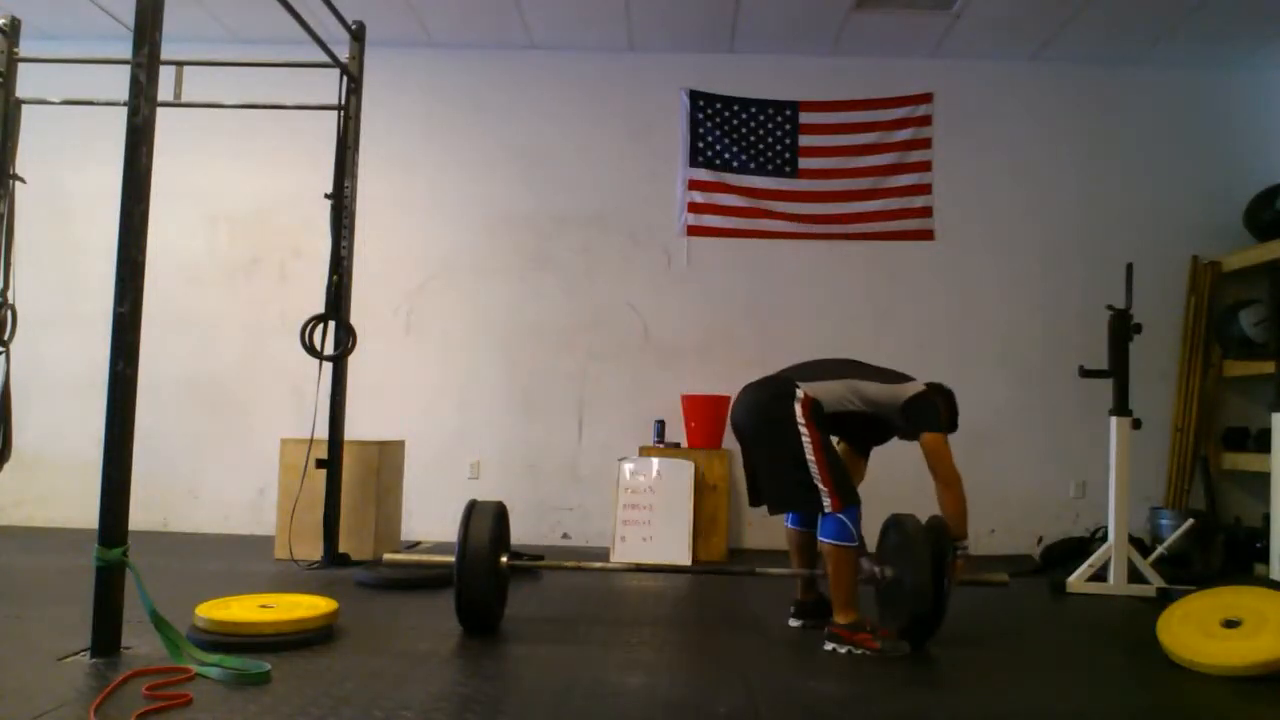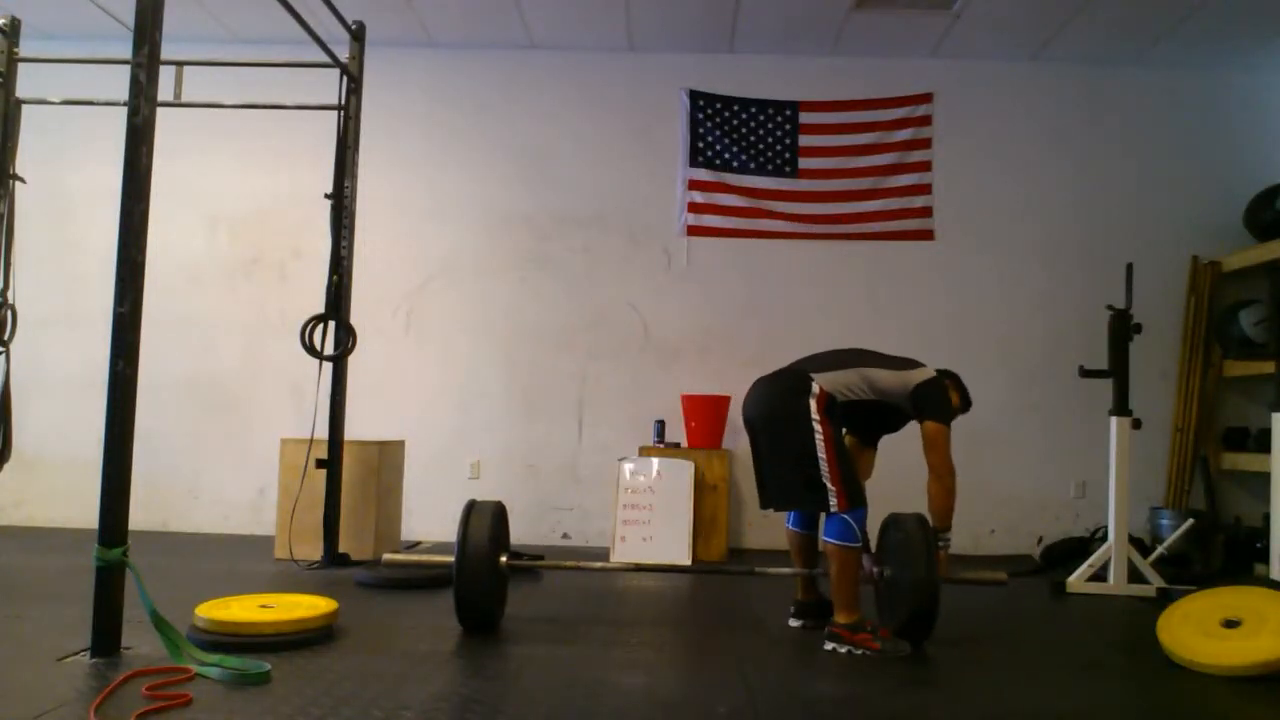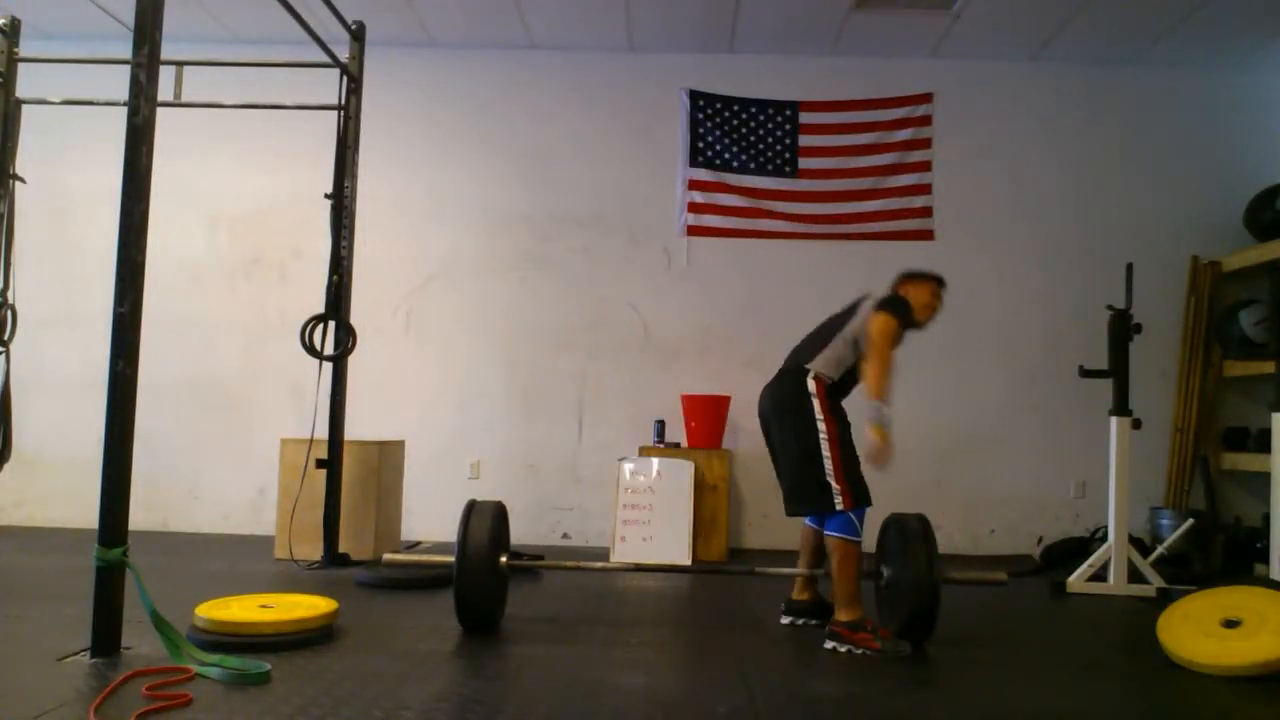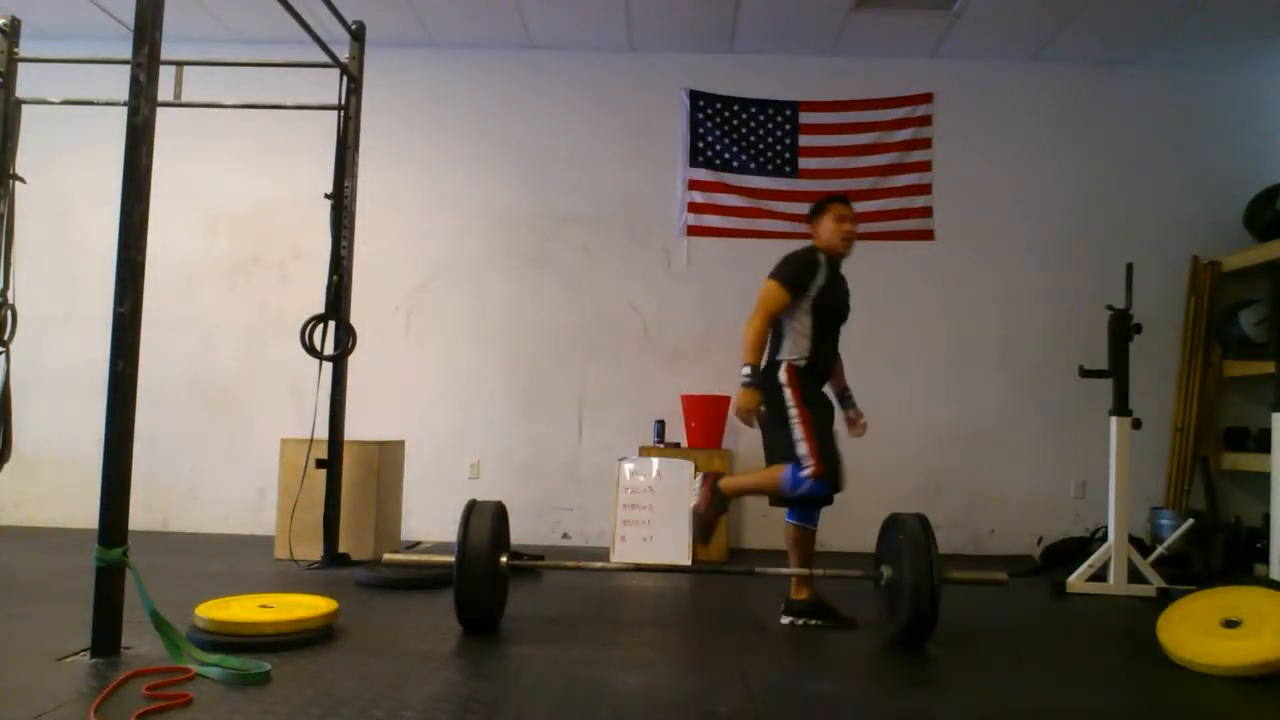
dt=0.5s
person 1, frame 1
left shoulder: (871, 414)
right shoulder: (922, 399)
left elbow: (848, 480)
right elbow: (948, 482)
left wrist: (856, 552)
right wrist: (959, 548)
left hip: (751, 404)
right hip: (782, 409)
left knee: (804, 497)
right knee: (839, 505)
left ankle: (807, 602)
right ankle: (845, 626)
person 1, frame 2
left shoulder: (878, 405)
right shoulder: (931, 387)
left elbow: (855, 474)
right elbow: (941, 474)
left wrist: (861, 549)
right wrist: (940, 541)
left hip: (763, 398)
right hip: (796, 403)
left knee: (803, 499)
right knee: (844, 506)
left ankle: (807, 602)
right ankle: (846, 625)
person 1, frame 3
left shoulder: (876, 317)
right shoulder: (893, 306)
right elbow: (877, 351)
right wrist: (877, 419)
left hip: (782, 396)
right hip: (805, 396)
left knee: (824, 503)
right knee: (845, 504)
left ankle: (801, 599)
right ankle: (848, 623)
person 1, frame 4
left shoulder: (836, 279)
right shoulder: (804, 263)
right elbow: (761, 317)
left wrist: (847, 401)
right wrist: (749, 382)
left hip: (805, 388)
right hip: (786, 384)
left knee: (806, 491)
right knee: (813, 474)
left ankle: (800, 598)
right ankle: (718, 490)
